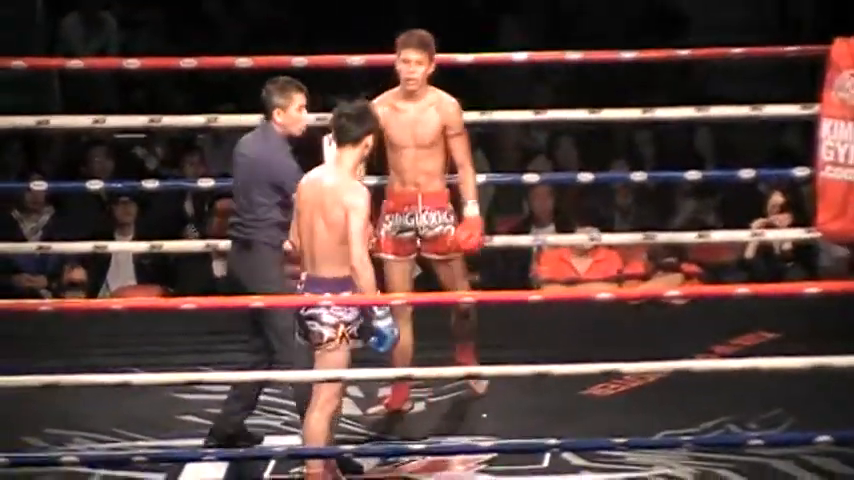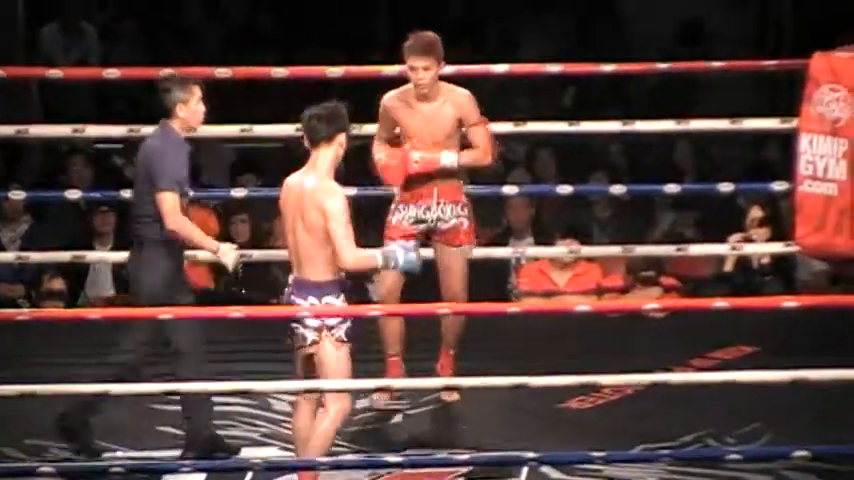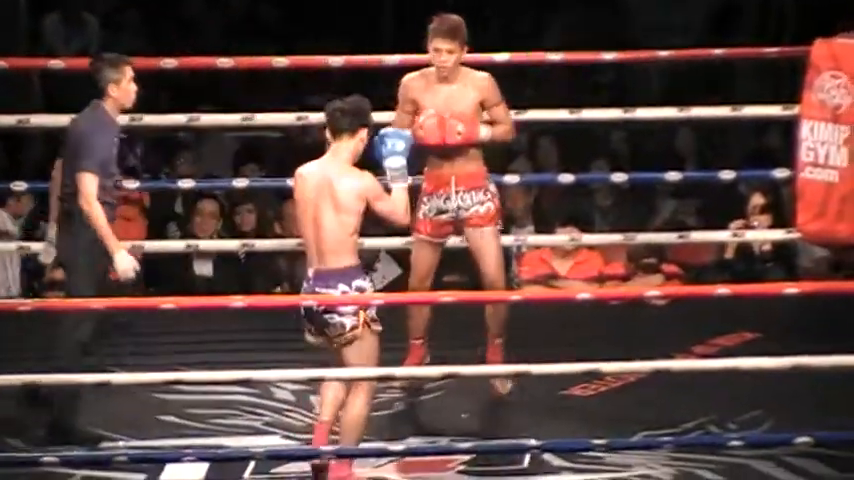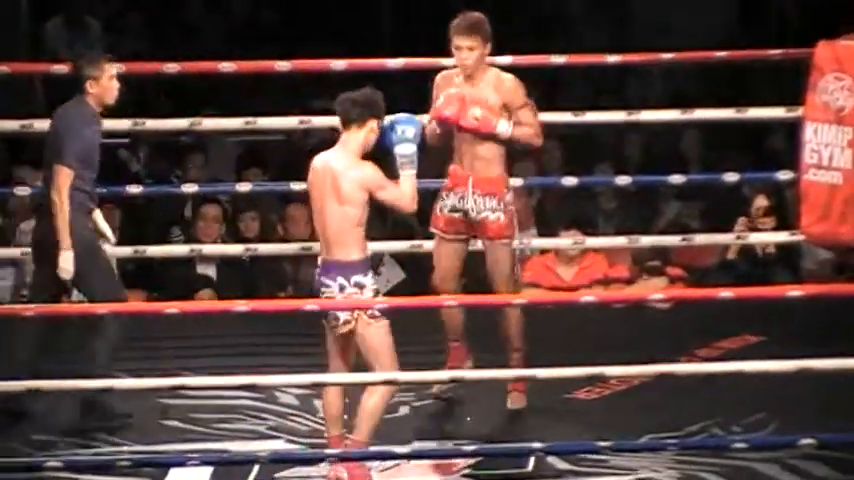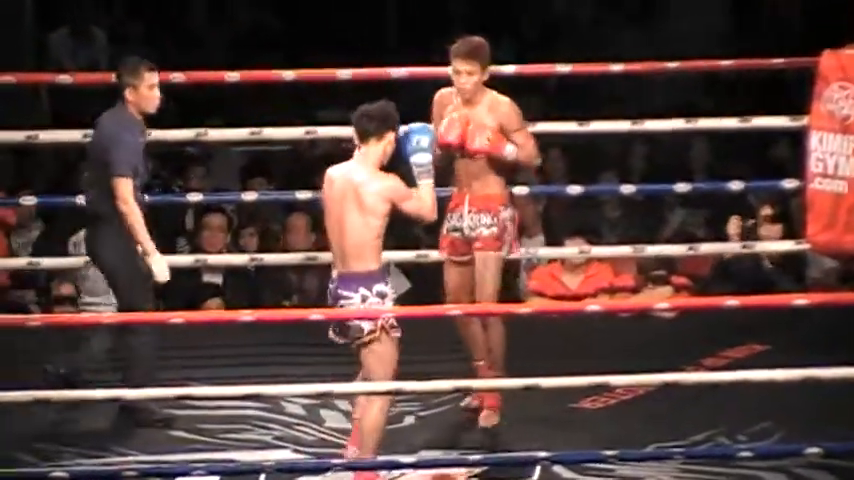
dt=0.4s
person 1, frame 1
left shoulder: (446, 106)
right shoulder: (380, 108)
left elbow: (463, 165)
left wrist: (473, 212)
left hip: (438, 209)
right hip: (395, 209)
left knee: (461, 298)
right knee: (398, 306)
left ankle: (467, 363)
right ankle: (400, 392)
person 1, frame 2
left shoulder: (461, 100)
right shoulder: (392, 102)
left elbow: (487, 154)
right elbow: (379, 145)
left wrist: (440, 158)
right wrist: (386, 160)
left hip: (450, 201)
right hip: (409, 202)
left knee: (454, 296)
right knee: (387, 292)
left ankle: (445, 371)
right ankle: (394, 374)
person 1, frame 3
left shoulder: (481, 82)
right shoulder: (412, 83)
left elbow: (507, 128)
right elbow: (398, 132)
left wrist: (474, 133)
right wrist: (418, 134)
left hip: (474, 188)
right hip: (434, 188)
left knee: (494, 282)
right knee: (419, 283)
left ankle: (495, 356)
right ankle: (416, 357)
person 1, frame 4
left shoulder: (506, 84)
right shoulder: (444, 81)
left elbow: (535, 136)
right elbow: (430, 136)
left wrist: (492, 124)
right wrist: (438, 120)
left hip: (492, 190)
right hip: (456, 186)
left knee: (504, 289)
right knee: (443, 282)
left ankle: (517, 375)
right ankle: (457, 358)
person 1, frame 5
left shoulder: (502, 107)
right shoulder: (442, 100)
left elbow: (532, 158)
right elbow: (433, 150)
left wrist: (500, 147)
right wrist: (440, 143)
left hip: (491, 209)
right hip: (459, 206)
left knee: (485, 305)
right knee: (457, 304)
left ankle: (494, 397)
right ankle: (485, 375)
person 2, frame 1
left shoulder: (308, 180)
right shoulder: (353, 190)
right elbow: (358, 260)
right wrist: (378, 310)
left hip: (309, 289)
right hip: (335, 297)
left knee: (325, 391)
right knee: (326, 397)
person 2, frame 2
left shoulder: (290, 184)
right shoulder: (330, 192)
right elbow: (348, 258)
right wrist: (388, 256)
left hip: (298, 293)
right hip: (323, 300)
left knee: (308, 396)
right knee: (338, 403)
person 2, frame 3
left shoulder: (303, 174)
right shoulder: (360, 180)
right elbow: (402, 216)
right wrist: (397, 167)
left hip: (315, 282)
right hip: (348, 286)
left knee: (340, 371)
right knee: (362, 385)
left ankle: (322, 439)
person 2, frame 4
left shoulder: (319, 162)
right shoulder: (362, 172)
right elbow: (408, 203)
right wrist: (407, 155)
left hip: (328, 274)
right hip: (352, 279)
left knee: (338, 372)
right knee: (386, 374)
person 2, frame 5
left shoulder: (332, 175)
right shoulder: (385, 183)
right elbow: (429, 212)
left wrist: (362, 156)
right wrist: (423, 164)
left hip: (340, 285)
right hip: (369, 289)
left knee: (370, 373)
right knee: (380, 389)
left ankle: (355, 445)
person 3, frame 1
left shoulder: (248, 143)
right shoulder: (276, 154)
left hip: (246, 252)
right hip: (262, 257)
left knee: (267, 347)
right knee: (292, 349)
left ankle: (228, 428)
person 3, frame 2
left shoulder: (164, 142)
right shoulder: (167, 149)
right elbow: (172, 219)
right wrist: (217, 248)
left hip: (162, 259)
right hip: (156, 259)
left knee: (189, 346)
right knee: (134, 351)
left ankle: (200, 435)
right ankle: (75, 420)
person 3, frame 3
left shoulder: (90, 120)
right shoulder: (99, 130)
left elbow: (60, 171)
right elbow: (88, 199)
left wrist: (58, 223)
right wrist: (117, 251)
left hip: (72, 230)
right hip: (84, 235)
left knee: (73, 323)
right knee: (77, 327)
right ankle: (62, 421)
person 3, frame 4
left shoulder: (74, 116)
right shoulder: (79, 125)
right elbow: (61, 190)
left wrist: (98, 218)
right wrist: (66, 249)
left hip: (50, 226)
right hip: (65, 227)
right knee: (112, 306)
right ankle: (89, 401)
person 3, frame 5
left shoulder: (127, 123)
right shoulder: (120, 131)
right elbow: (124, 201)
left wrist: (144, 246)
right wrist: (151, 253)
left hip: (113, 232)
right hip: (112, 233)
left knee: (135, 310)
right knee: (141, 316)
right ankle: (135, 400)
